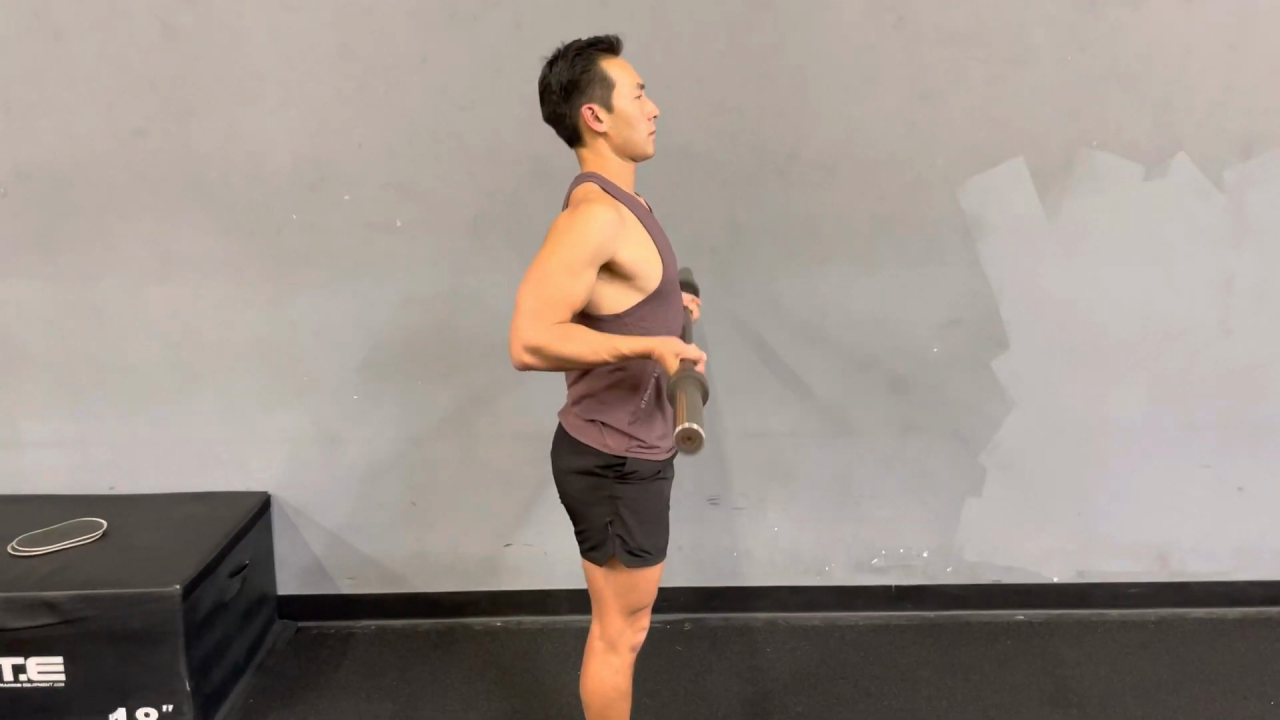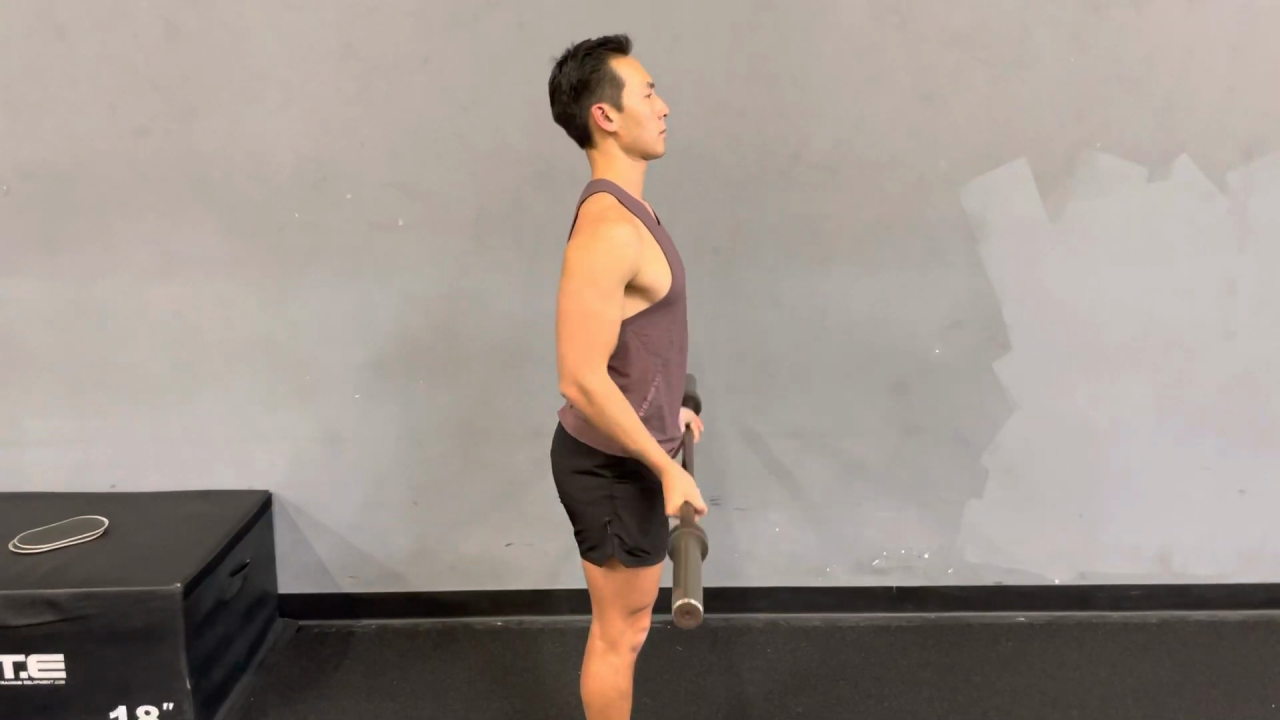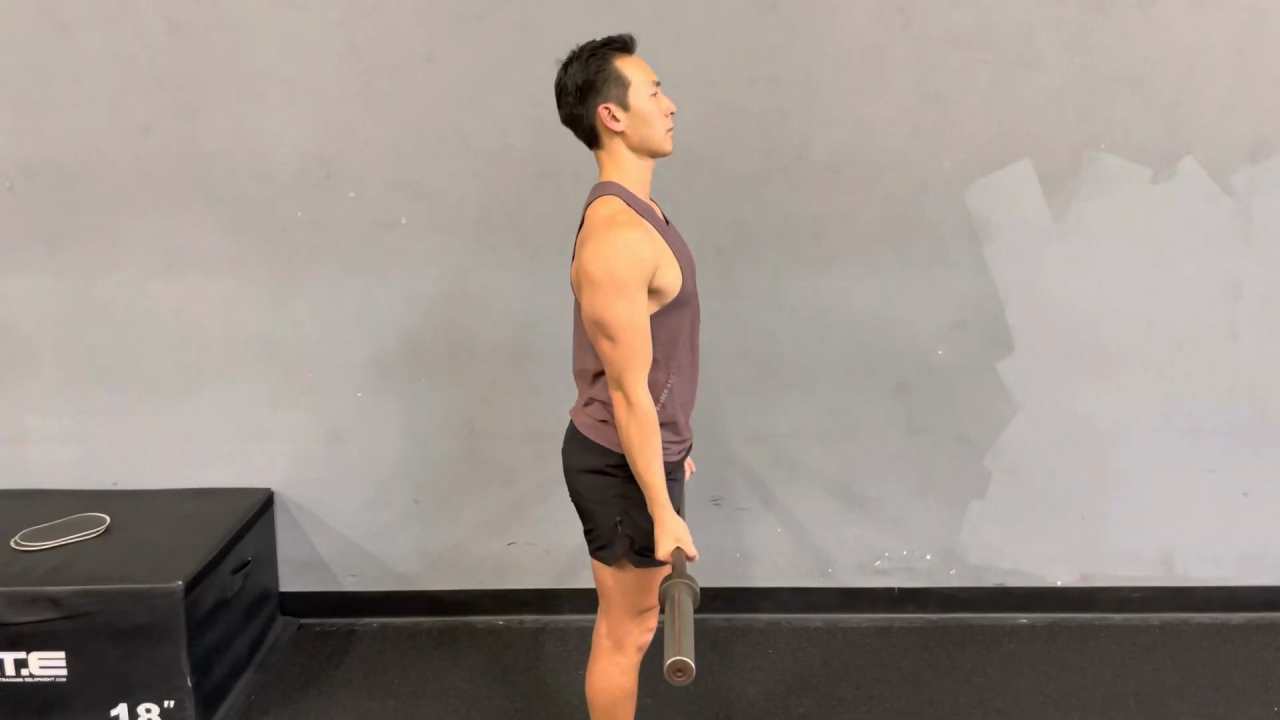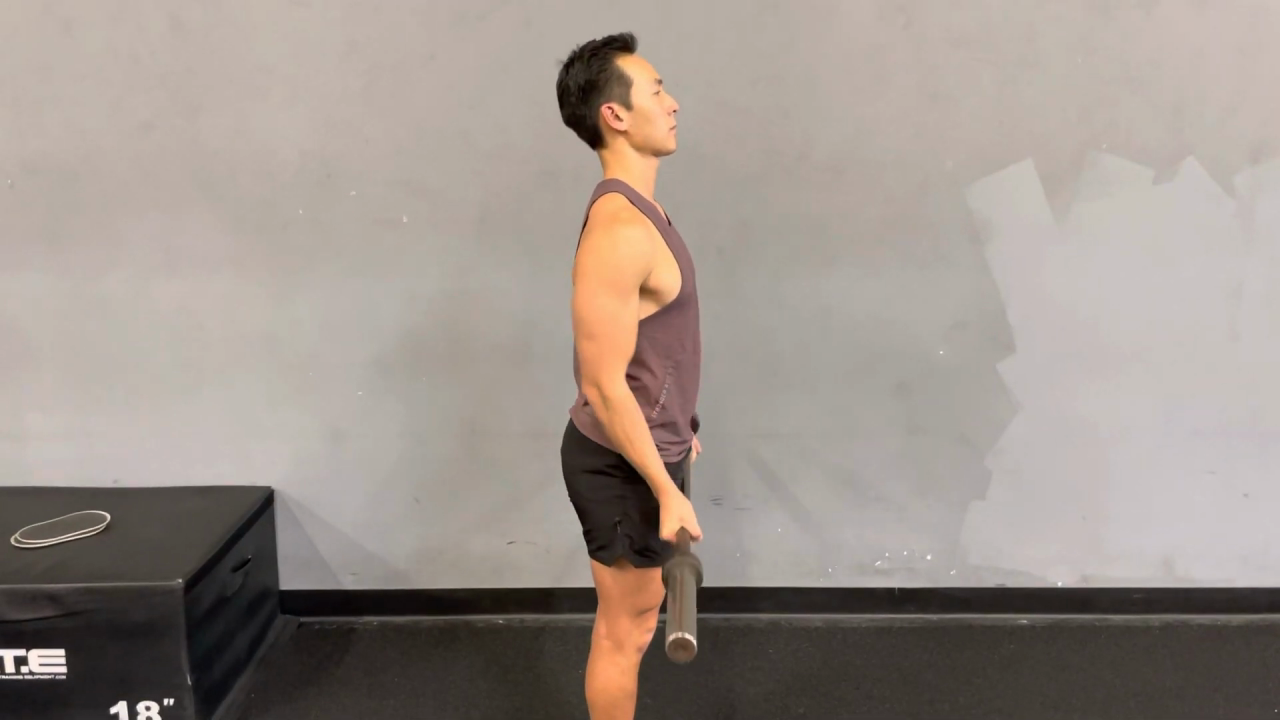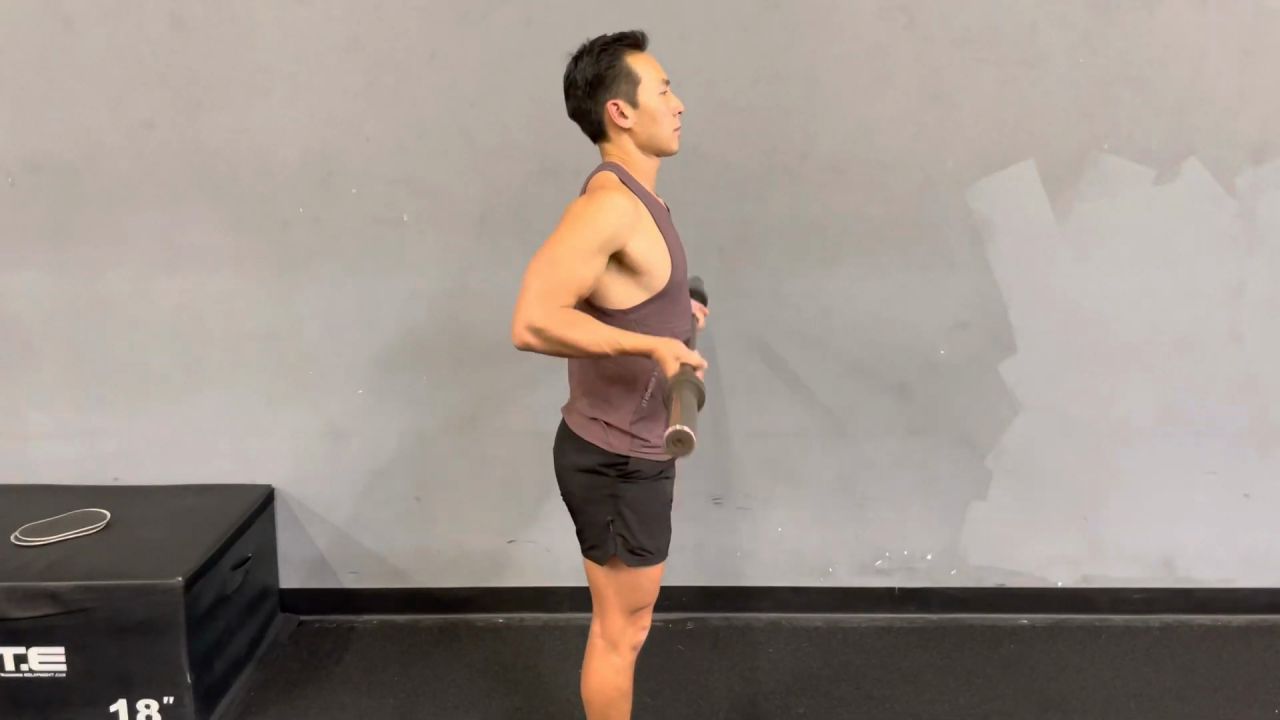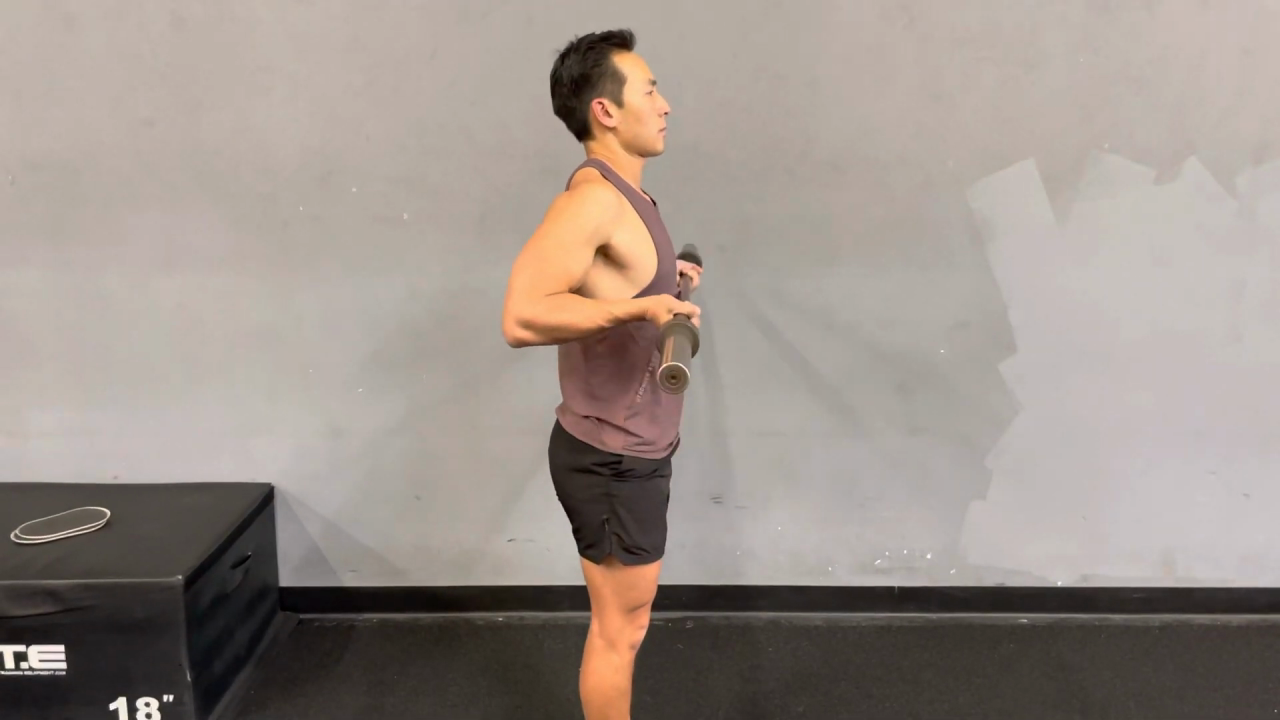
dt=0.5s
person 1, frame 1
left shoulder: (619, 203)
right shoulder: (595, 215)
right elbow: (531, 339)
left wrist: (668, 304)
right wrist: (652, 345)
left hip: (628, 449)
right hip: (613, 458)
left knee: (621, 625)
right knee: (620, 631)
person 1, frame 2
left shoulder: (625, 211)
right shoulder: (610, 228)
right elbow: (582, 379)
left wrist: (671, 408)
right wrist: (667, 468)
left hip: (626, 455)
right hip: (614, 465)
left knee: (623, 624)
right knee: (621, 631)
person 1, frame 3
left shoulder: (634, 211)
right shoulder: (618, 235)
right elbow: (628, 389)
left wrist: (673, 452)
right wrist: (662, 511)
left hip: (640, 452)
right hip: (623, 464)
left knee: (626, 625)
right knee: (627, 632)
person 1, frame 4
left shoulder: (634, 211)
right shoulder: (619, 231)
right elbow: (605, 384)
left wrist: (678, 429)
right wrist: (665, 493)
left hip: (641, 452)
right hip: (623, 466)
left knee: (628, 625)
right knee: (626, 632)
person 1, frame 5
left shoulder: (635, 197)
right shoulder: (611, 202)
right elbow: (533, 321)
left wrist: (674, 309)
right wrist: (650, 346)
left hip: (632, 450)
right hip: (615, 459)
left knee: (625, 624)
right knee: (620, 630)
person 1, frame 6
left shoulder: (622, 194)
right shoulder: (595, 197)
right elbow: (523, 316)
left wrist: (665, 274)
right wrist: (641, 306)
left hip: (631, 449)
right hip: (611, 457)
left knee: (622, 623)
right knee: (619, 629)
